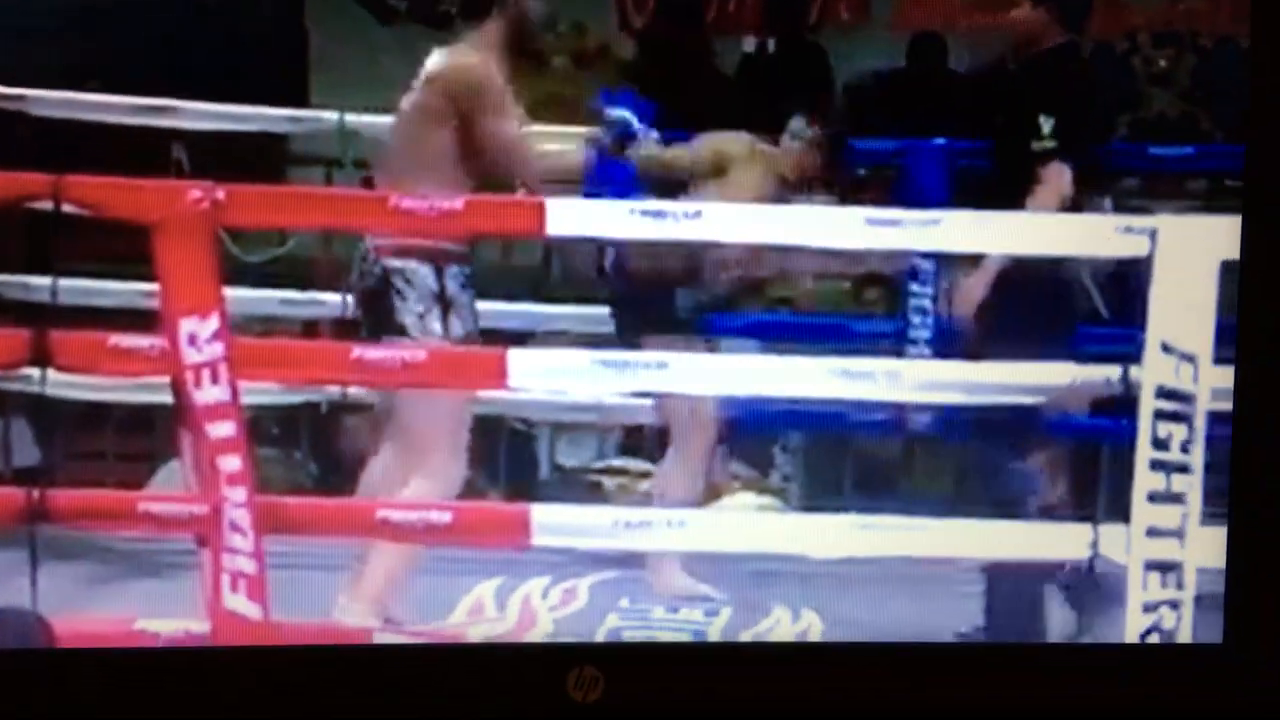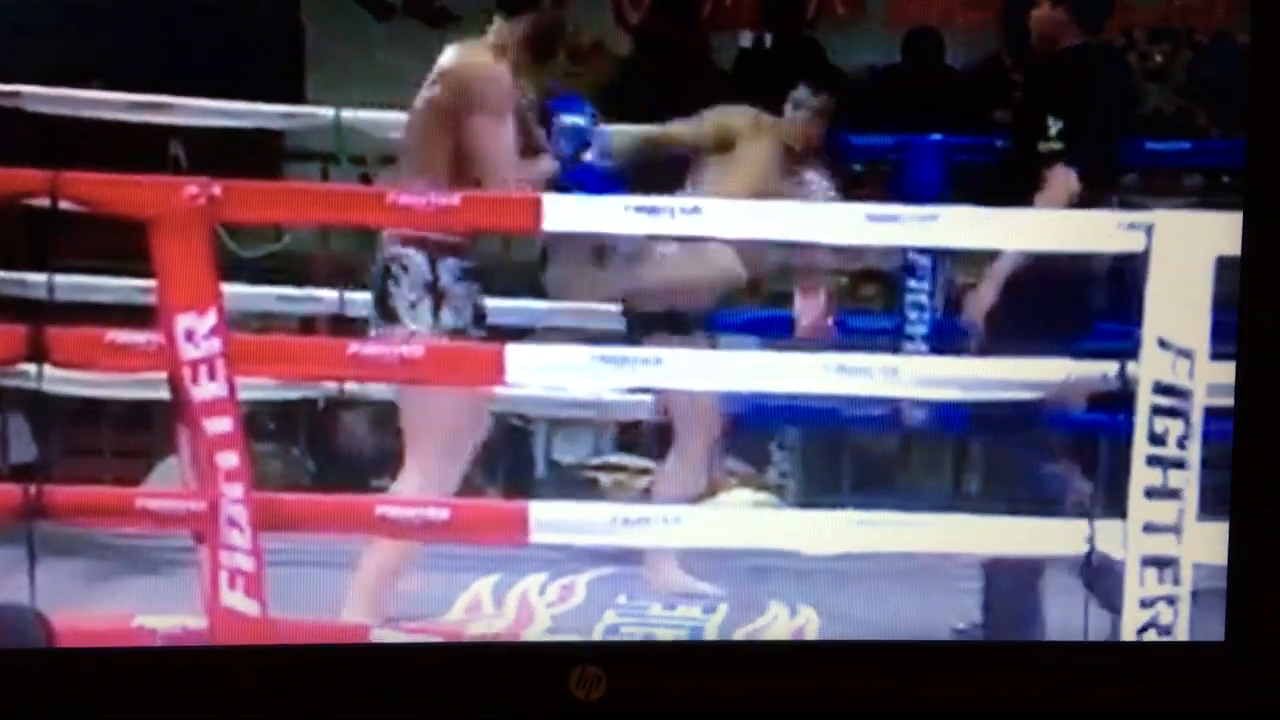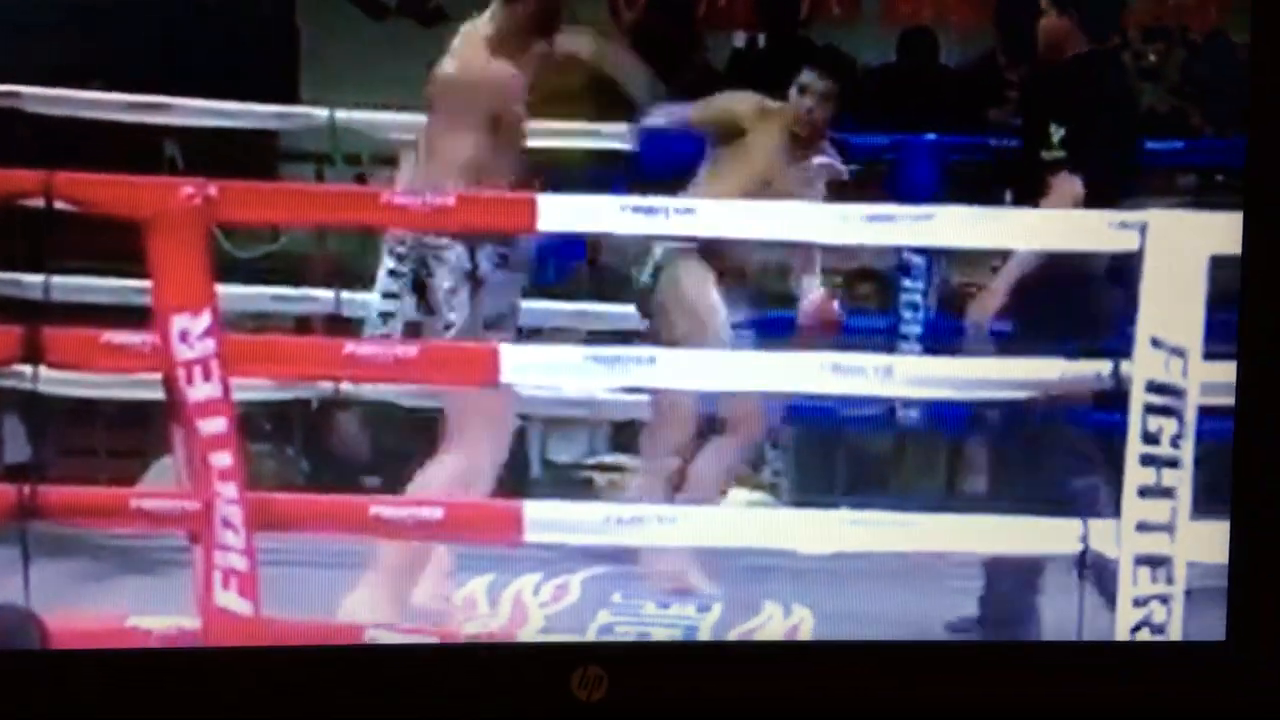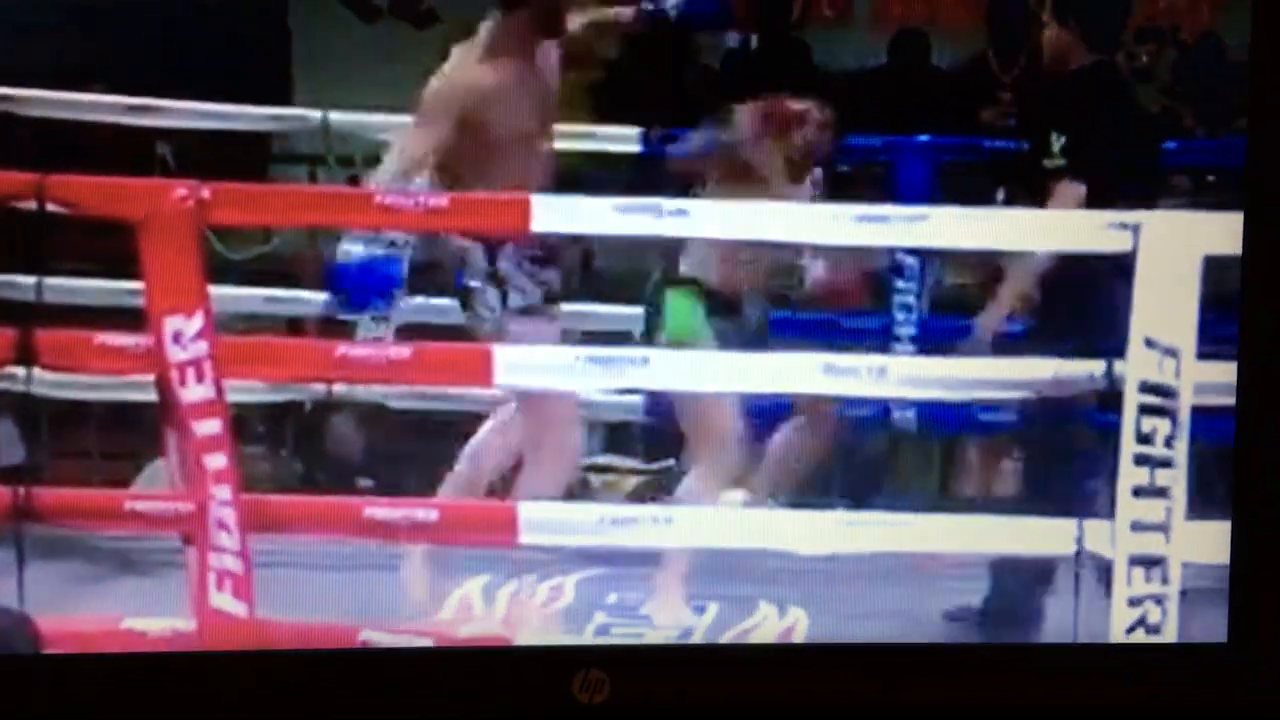
dt=0.1s
person 1, frame 1
left shoulder: (1046, 79)
right shoulder: (1069, 76)
left elbow: (1053, 186)
left wrist: (983, 271)
left hip: (1025, 286)
right hip: (1040, 285)
left knee: (1002, 444)
right knee: (1006, 442)
right ankle: (1011, 616)
person 1, frame 2
left shoulder: (1066, 79)
right shoulder: (1099, 74)
left elbow: (1060, 189)
left wrist: (995, 276)
left hip: (1045, 283)
right hip: (1061, 282)
left knee: (1023, 448)
right knee: (1017, 443)
right ankle: (1009, 615)
person 1, frame 3
left shoulder: (1069, 88)
right shoulder: (1110, 85)
left elbow: (1063, 200)
left wrist: (997, 287)
left hip: (1065, 291)
right hip: (1085, 288)
left knee: (1058, 456)
right knee: (1023, 448)
right ankle: (1006, 609)
person 1, frame 4
left shoulder: (1077, 99)
right shoulder: (1115, 96)
left elbow: (1066, 209)
left wrist: (1005, 296)
left hip: (1086, 297)
right hip: (1103, 293)
left knee: (1075, 463)
right knee: (1054, 451)
right ankle: (1011, 605)
person 2, frame 1
left shoulder: (459, 70)
right shoulder: (473, 72)
right elbow: (533, 173)
left hip: (390, 269)
right hip: (424, 276)
left knee: (402, 444)
right knee: (440, 470)
left ankle: (358, 593)
right ankle: (363, 616)
person 2, frame 2
left shoulder: (500, 77)
right shoulder: (480, 72)
left elbow: (528, 150)
right elbow: (503, 184)
right wrist: (559, 159)
left hip: (431, 264)
right hip: (426, 266)
left knee: (470, 423)
right knee: (433, 465)
left ankle: (386, 584)
right ankle: (360, 613)
person 2, frame 3
right shoulder: (471, 72)
right elbow: (441, 184)
left hip: (491, 253)
right hip: (464, 259)
left knee: (493, 424)
right knee: (473, 449)
left ankle: (428, 569)
right ankle: (375, 595)
person 2, frame 4
right shoulder: (463, 81)
right elbow: (399, 169)
left hip: (529, 252)
right hip: (499, 262)
left knee: (527, 413)
right knee: (560, 438)
left ankle: (427, 542)
person 3, frame 1
right shoulder: (737, 153)
right elbow: (656, 161)
right wrist: (620, 160)
left hip: (679, 299)
right hip: (649, 265)
left knee: (699, 434)
left ankle: (664, 569)
person 3, frame 2
left shoulder: (816, 191)
right shoulder: (741, 125)
left elbow: (812, 263)
right elbow: (660, 137)
right wrist: (604, 146)
left hip: (683, 305)
right hip: (659, 260)
left knee: (704, 431)
right knee: (721, 268)
left ankle: (662, 563)
person 3, frame 3
left shoulder: (820, 166)
right shoulder: (750, 113)
left elbow: (802, 248)
right elbow: (678, 118)
left wrist: (812, 289)
right wrist: (655, 124)
left hip: (725, 286)
right hip: (684, 261)
left knee: (748, 422)
left ankle: (674, 552)
person 3, frame 4
left shoulder: (805, 181)
right shoulder: (748, 159)
left elbow: (797, 252)
right elbow: (688, 157)
left wrist: (821, 270)
right wrist: (749, 125)
left hip: (742, 313)
right hip: (696, 307)
left knee: (823, 412)
right knee: (723, 457)
left ankle: (745, 500)
right ankle: (667, 588)
